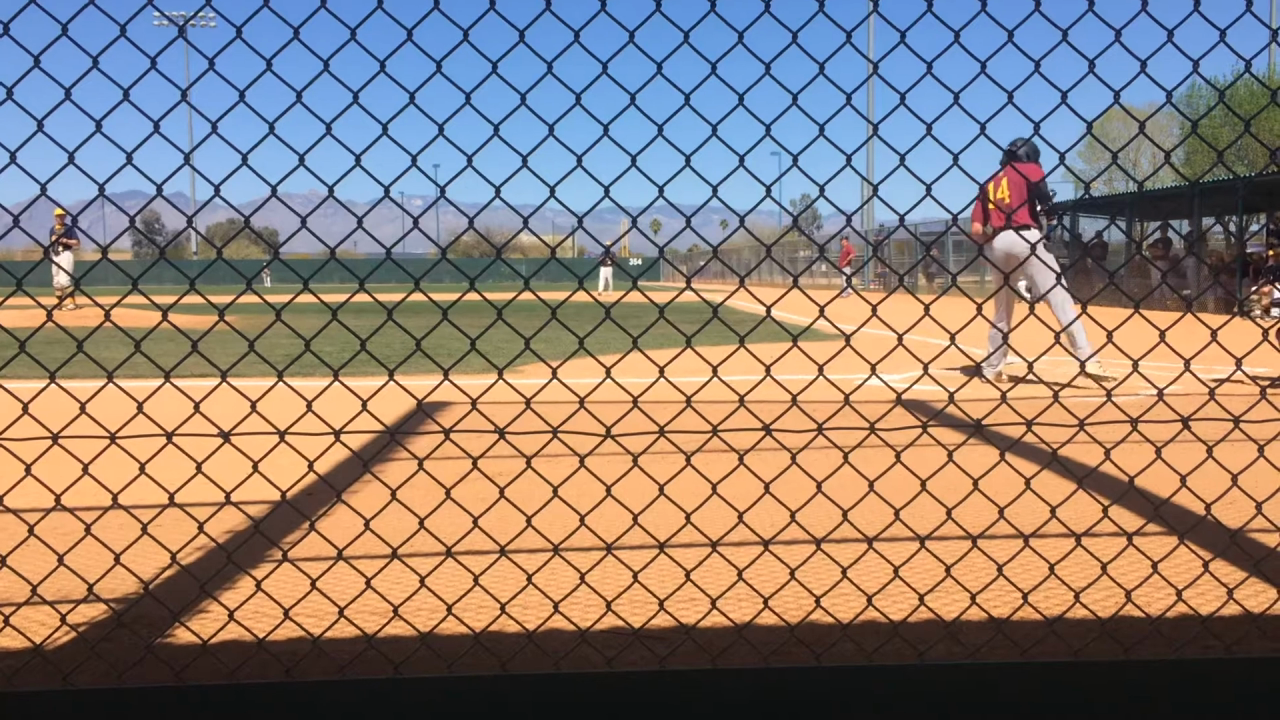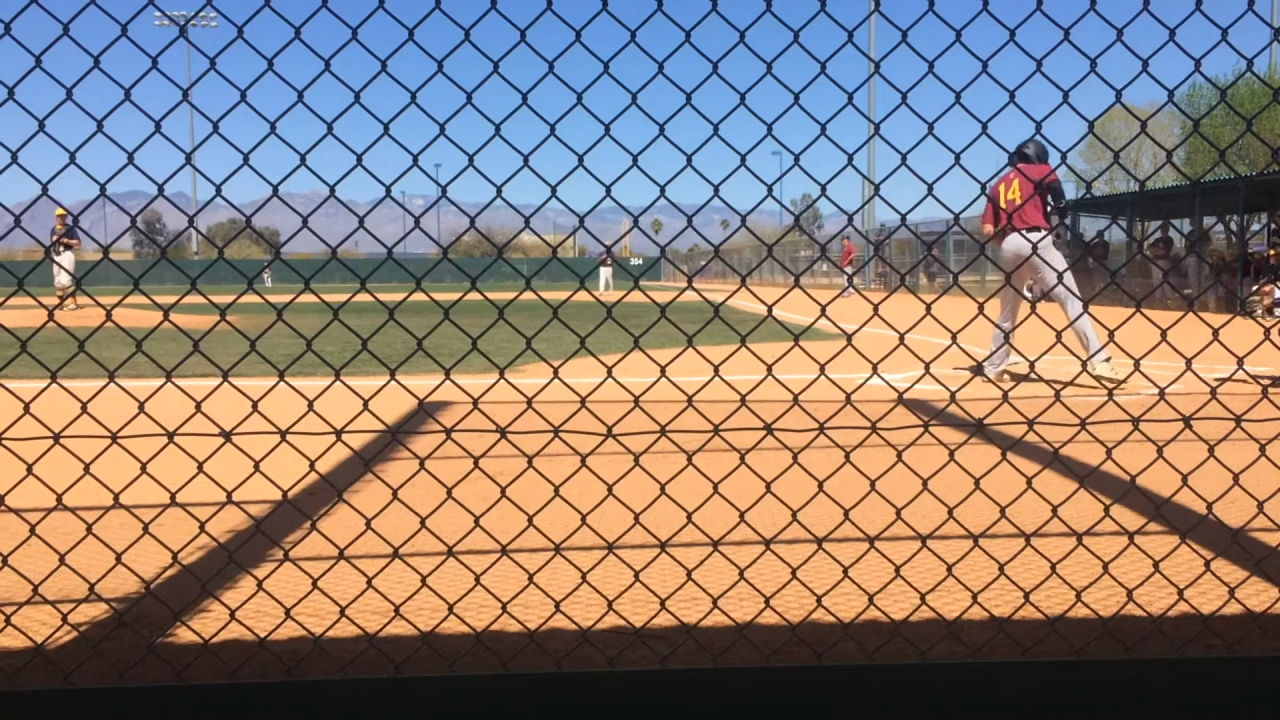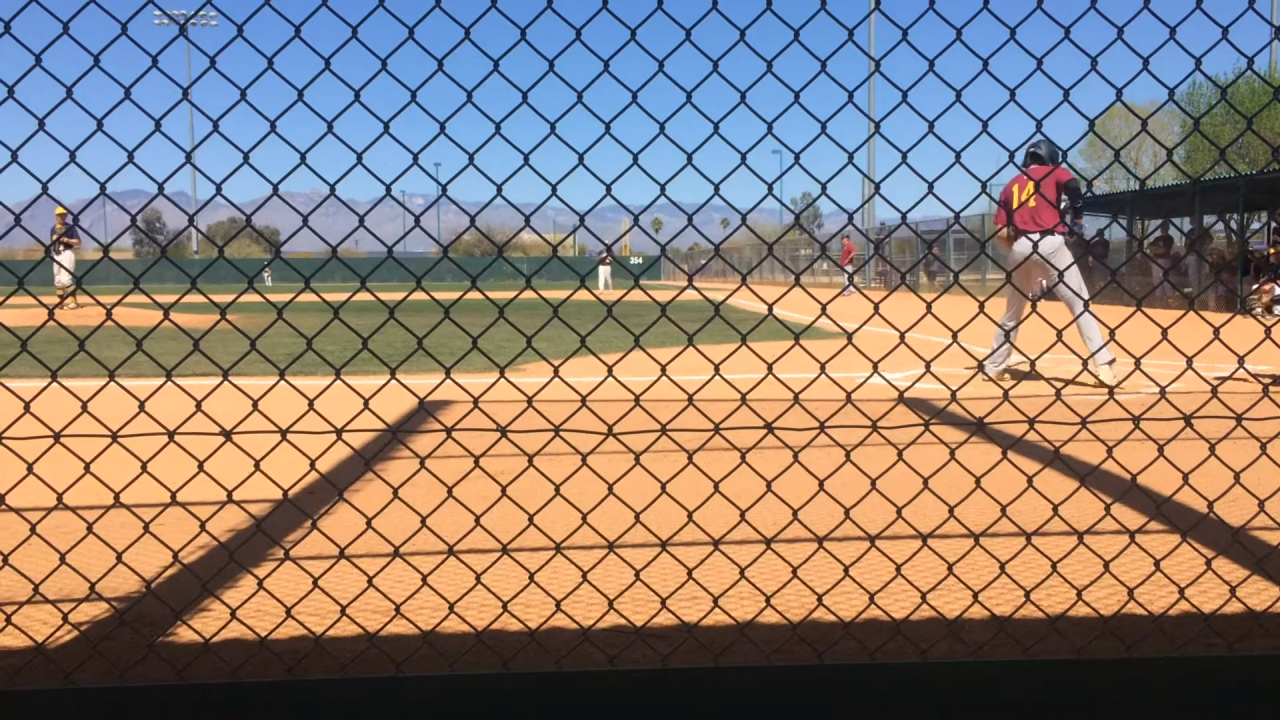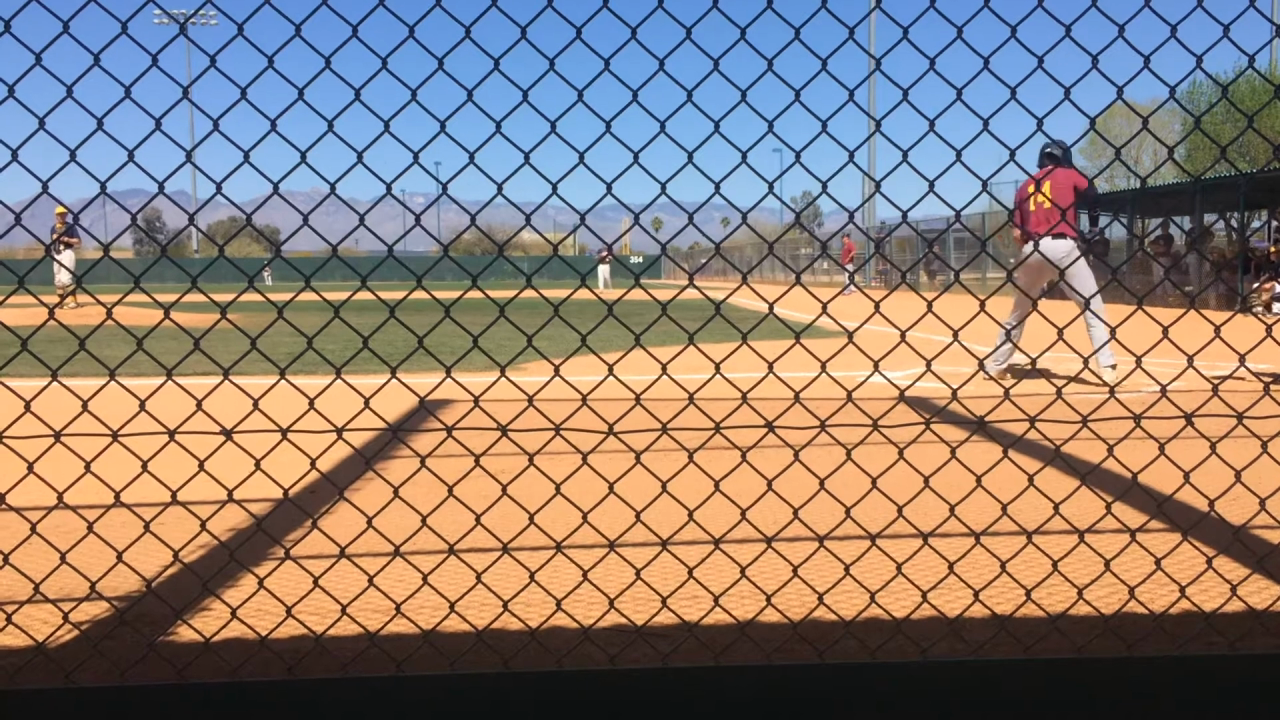
dt=0.1s
person 1, frame 1
left shoulder: (988, 184)
right shoulder: (1029, 168)
left elbow: (976, 229)
right elbow: (1039, 186)
left hip: (997, 243)
right hip: (1025, 239)
left knee: (1002, 313)
right knee: (1061, 302)
left ankle: (991, 370)
right ankle: (1087, 359)
person 1, frame 2
left shoulder: (997, 185)
right shoulder: (1039, 169)
left elbow: (988, 229)
right elbow: (1053, 184)
right wrist: (1062, 216)
left hip: (1007, 245)
right hip: (1036, 241)
left knee: (1007, 312)
right knee: (1072, 303)
left ankle: (993, 368)
right ankle: (1098, 362)
person 1, frame 3
left shoulder: (1010, 186)
right shoulder: (1055, 172)
left elbow: (1002, 232)
right elbow: (1073, 186)
right wrist: (1076, 218)
left hip: (1020, 248)
right hip: (1050, 244)
left knee: (1013, 312)
right knee: (1082, 306)
left ankle: (993, 367)
right ankle: (1103, 367)
person 1, frame 4
left shoulder: (1024, 186)
right shoulder: (1069, 174)
left elbow: (1018, 233)
right elbow: (1091, 193)
right wrist: (1093, 227)
left hip: (1030, 249)
right hip: (1062, 247)
left knee: (1019, 312)
right knee: (1092, 306)
left ankle: (995, 366)
right ankle: (1106, 368)
